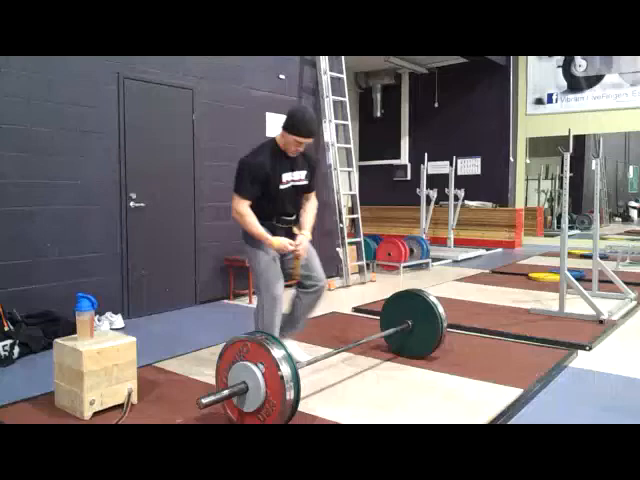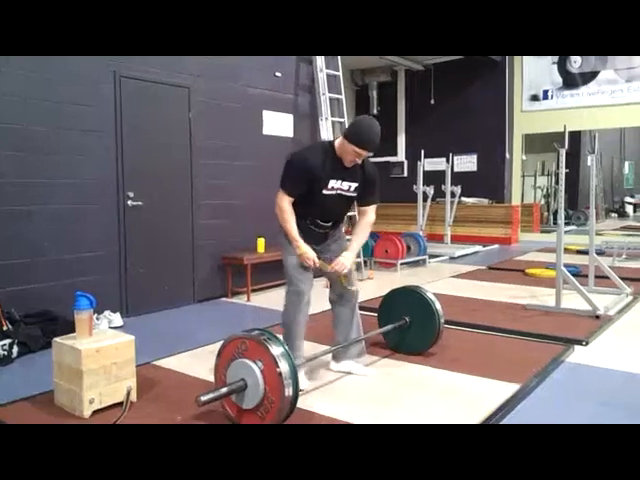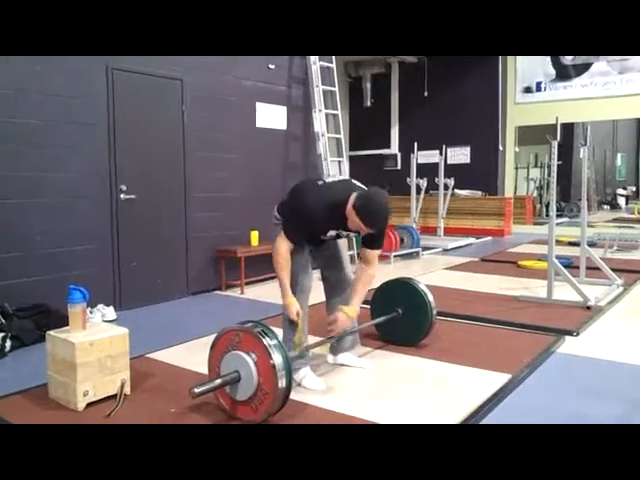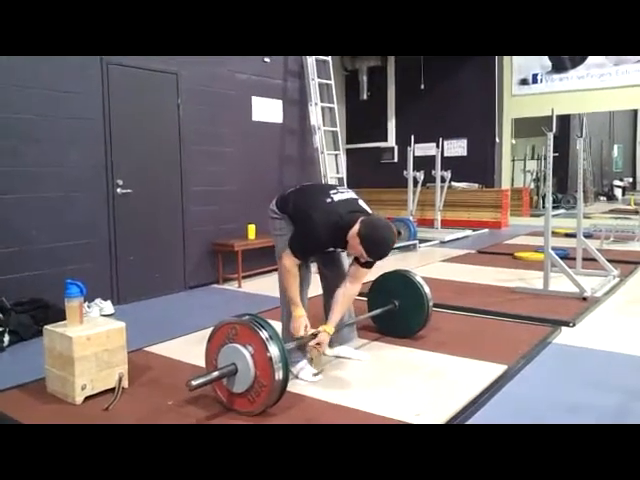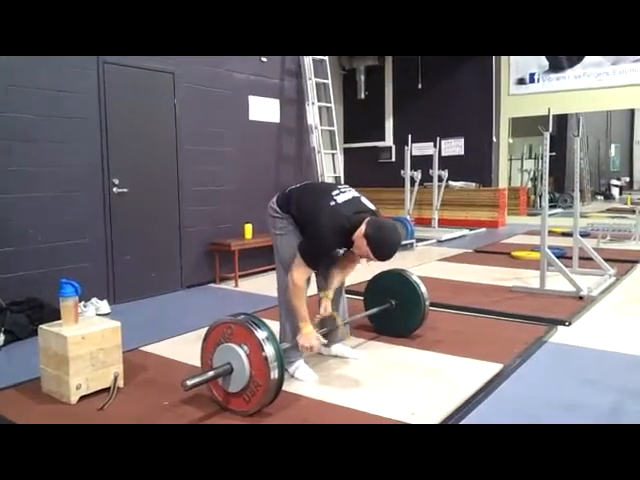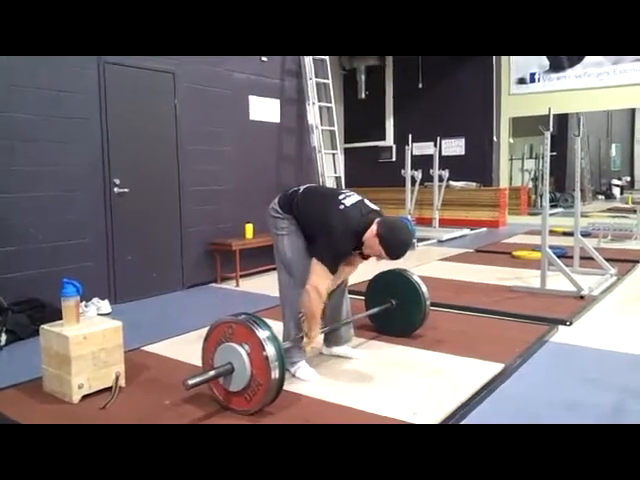
dt=0.7s
person 1, frame 1
left shoulder: (307, 161)
right shoulder: (256, 162)
left elbow: (310, 200)
right elbow: (239, 208)
left wrist: (305, 234)
right wrist: (269, 240)
left hip: (293, 232)
right hip: (261, 234)
left knee: (315, 281)
right knee: (272, 294)
left ankle: (284, 335)
person 1, frame 2
left shoulder: (367, 171)
right shoulder: (307, 160)
left elbow: (367, 215)
right elbow: (282, 203)
left wrist: (350, 253)
right wrist: (299, 246)
left hip: (332, 235)
right hip: (300, 235)
left knee: (347, 291)
right knee: (300, 292)
left ankle: (345, 357)
right ankle: (291, 362)
person 1, frame 3
left shoulder: (375, 215)
right shoulder: (314, 207)
left elbow: (368, 265)
right elbow: (282, 248)
left wrist: (351, 309)
right wrist: (287, 297)
left hip: (327, 231)
right hip: (292, 223)
left knee: (343, 281)
right knee: (299, 288)
left ankle: (341, 349)
right ankle: (297, 365)
person 1, frame 4
left shoulder: (372, 235)
right shoulder: (319, 227)
left elbow: (352, 283)
right elbow: (287, 263)
left wrist: (328, 328)
right wrist: (298, 312)
right hip: (287, 216)
left knee: (338, 277)
right knee: (298, 281)
left ankle: (339, 342)
right ankle: (296, 358)
person 1, frame 5
left shoulder: (375, 226)
right shoulder: (328, 230)
left elbow: (348, 260)
right elbow: (297, 279)
left wrist: (328, 294)
right wrist: (306, 328)
left hip: (315, 209)
right hip: (286, 215)
left knee: (334, 279)
right knee: (291, 279)
left ankle: (333, 341)
right ankle: (292, 357)
person 1, frame 6
left shoulder: (379, 226)
right shoulder: (340, 233)
left elbow: (349, 264)
right elbow: (315, 287)
left wrist: (319, 298)
right wrist: (312, 333)
left hip: (316, 213)
right hip: (286, 215)
left knee: (338, 279)
right knee: (299, 281)
left ankle: (336, 342)
right ankle: (294, 357)
